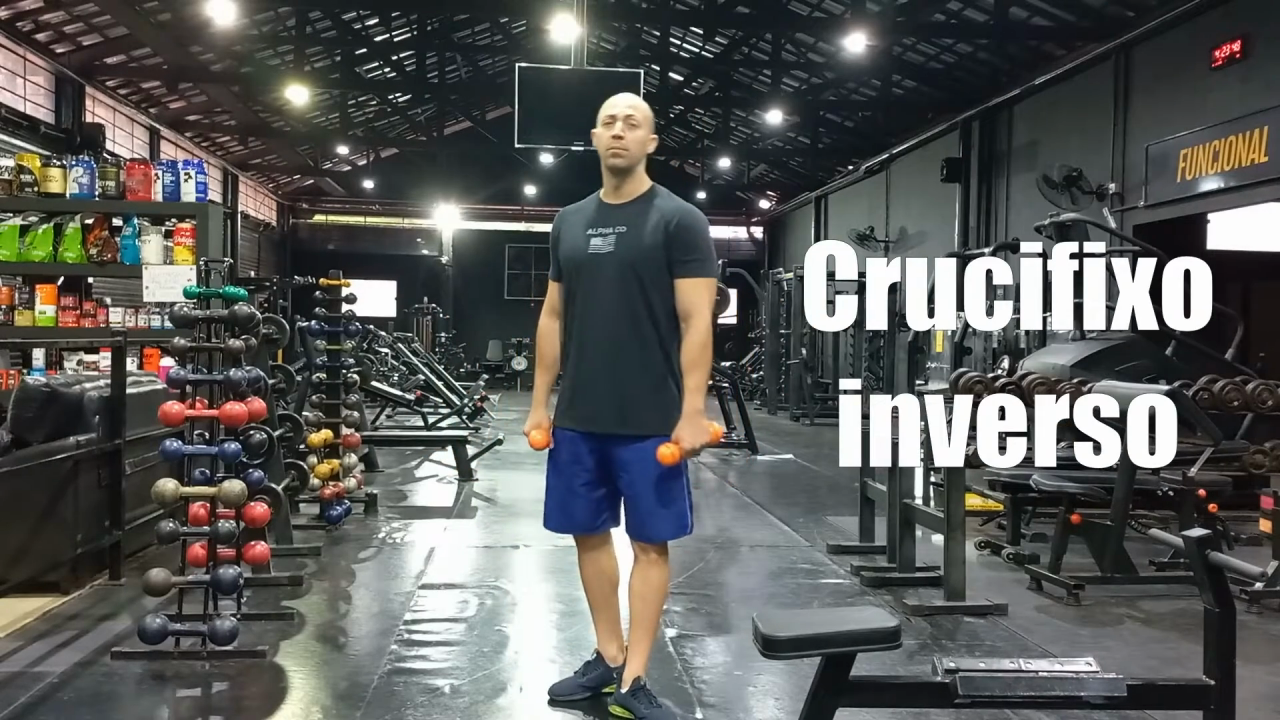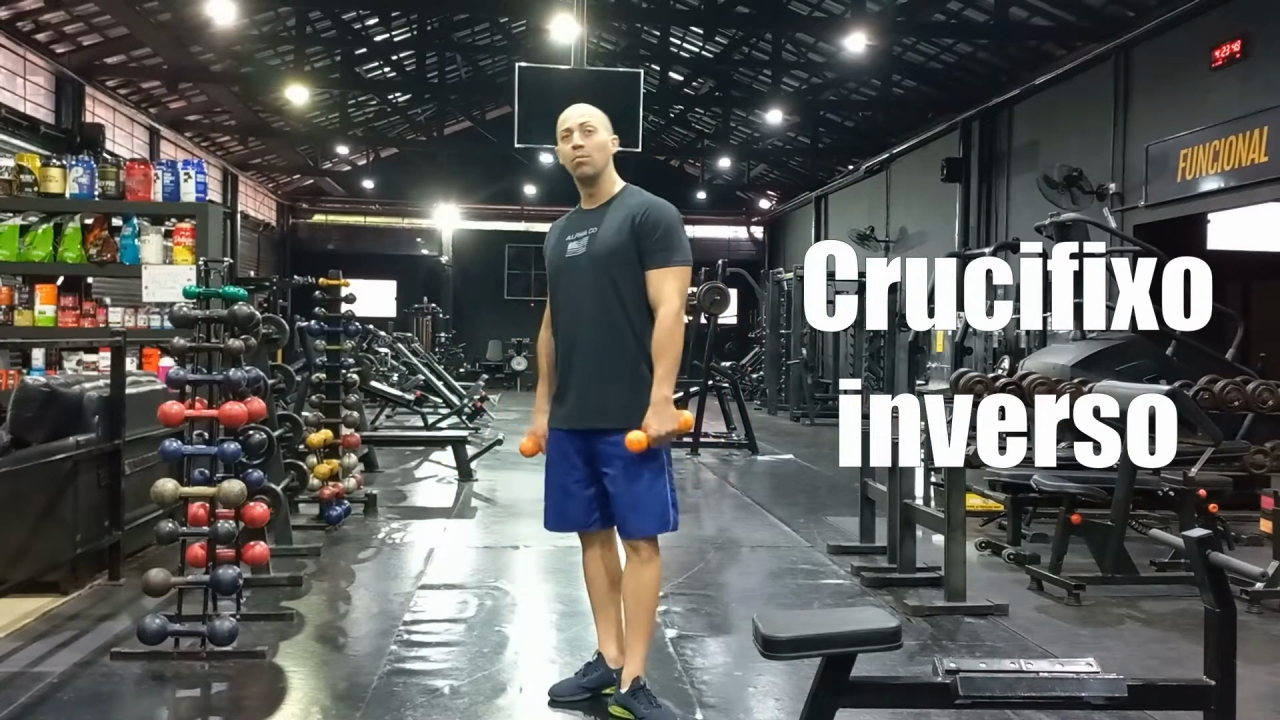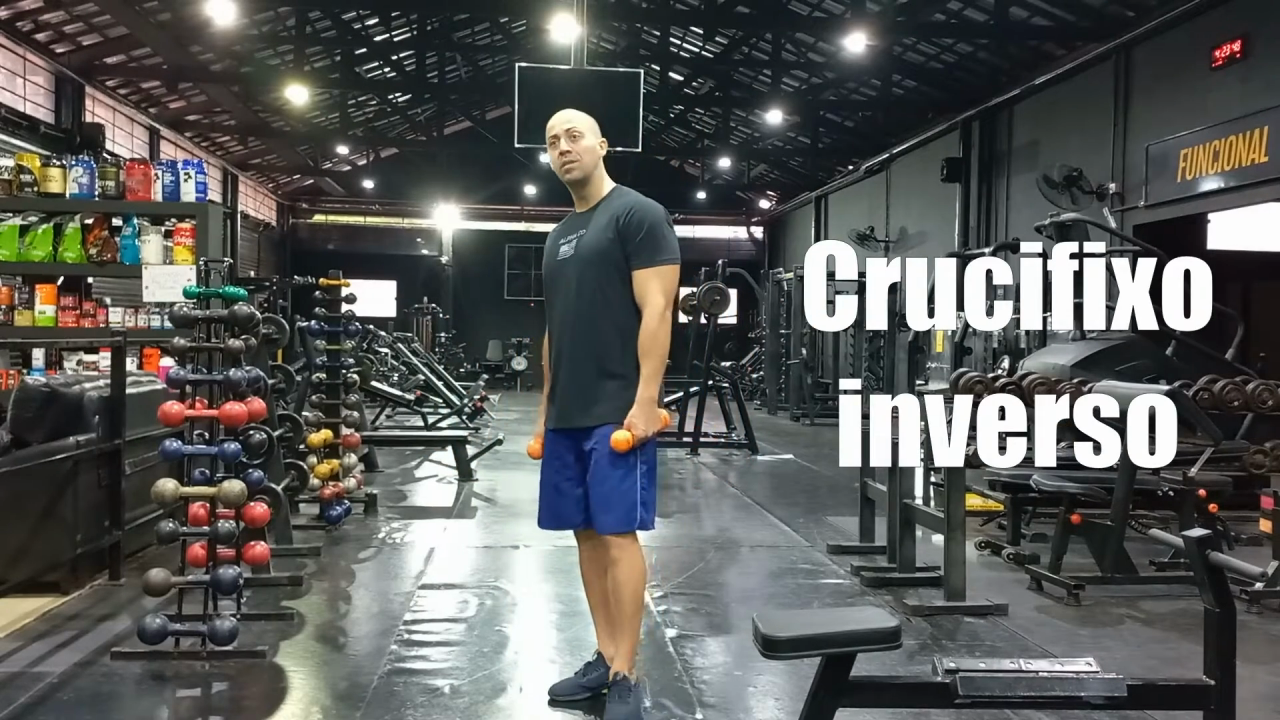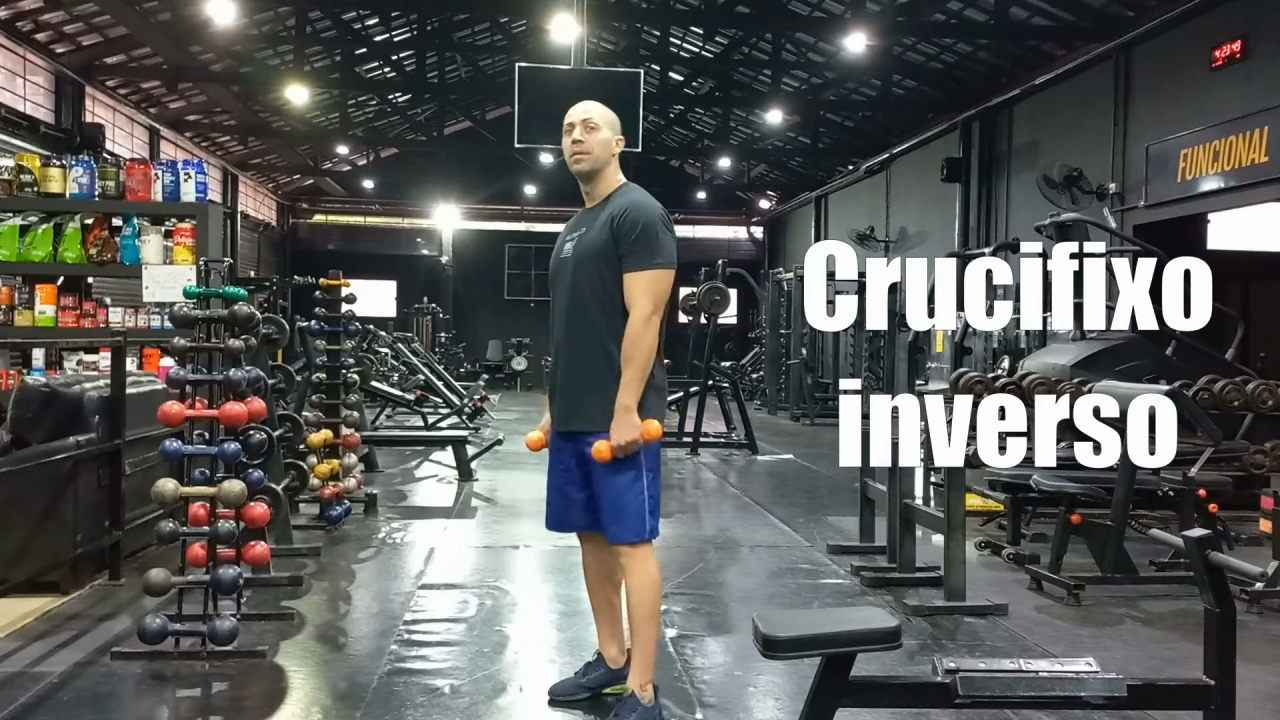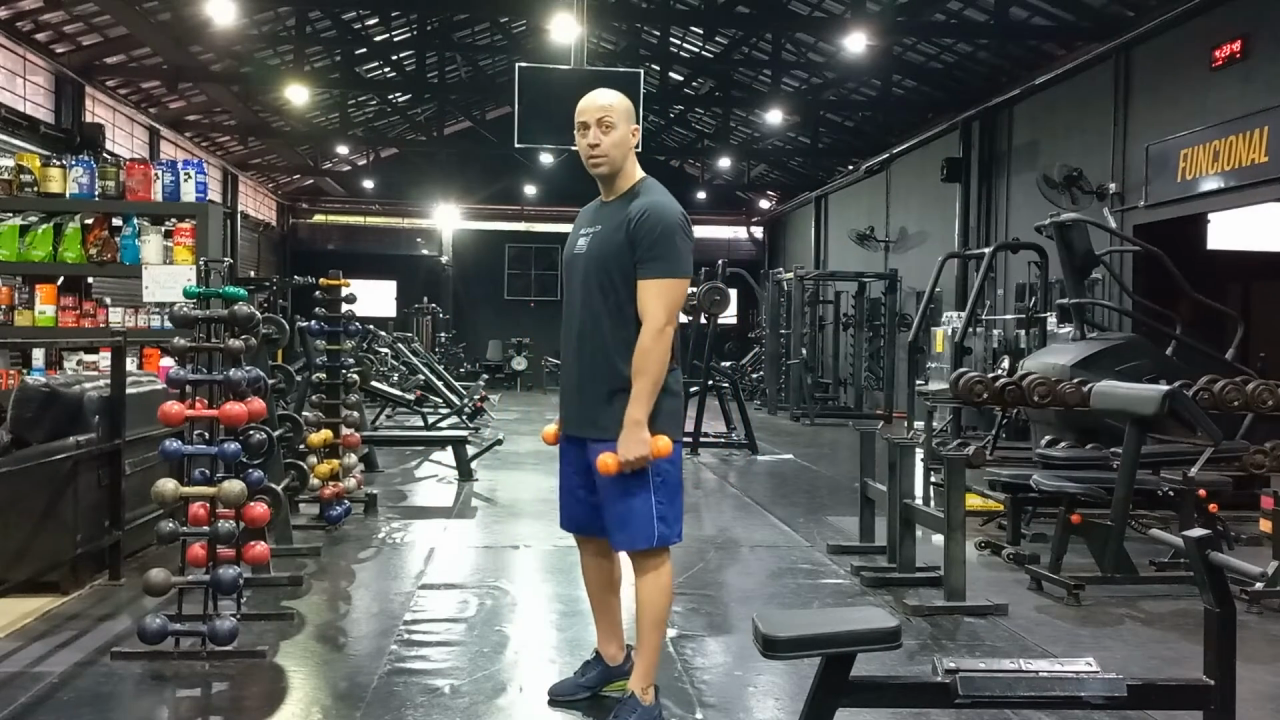
dt=0.4s
person 1, frame 1
left shoulder: (679, 220)
right shoulder: (570, 221)
left elbow: (696, 321)
right elbow: (554, 317)
left wrist: (694, 411)
right wrist: (540, 401)
left hip: (649, 419)
right hip: (579, 416)
left knee: (649, 542)
right knee: (589, 533)
right ankle: (608, 657)
person 1, frame 2
left shoulder: (650, 214)
right shoulder: (559, 233)
left elbow: (670, 310)
left wrist: (661, 400)
right wrist: (543, 406)
left hip: (631, 413)
right hip: (572, 416)
left knee: (639, 538)
right knee: (593, 535)
right ankle: (608, 659)
person 1, frame 3
left shoulder: (638, 214)
right shoulder: (559, 235)
left elbow: (657, 311)
left wrist: (646, 401)
right wrist: (545, 408)
left hip: (618, 408)
right hip: (569, 412)
left knee: (617, 533)
right knee: (586, 533)
right ankle: (607, 658)
person 1, frame 4
left shoulder: (638, 213)
right shoulder: (574, 228)
left elbow: (644, 316)
left wrist: (626, 409)
right wrist: (554, 407)
left hip: (618, 413)
right hip: (574, 415)
left knee: (631, 540)
right knee: (592, 536)
right ankle: (611, 659)
person 1, frame 5
left shoulder: (656, 215)
right shoulder: (588, 217)
left elbow: (657, 326)
left wrist: (636, 423)
right wrist: (569, 404)
left hip: (630, 420)
right hip: (584, 418)
left knee: (646, 547)
right knee: (590, 537)
right ankle: (611, 657)
